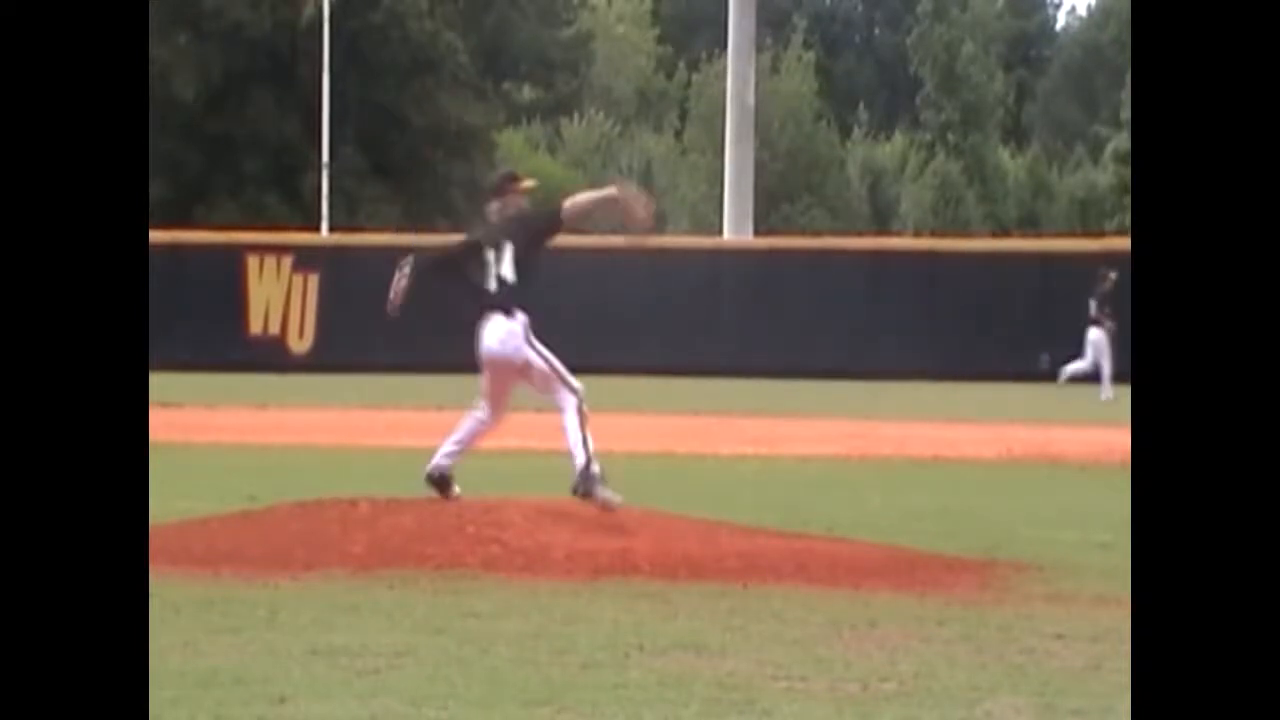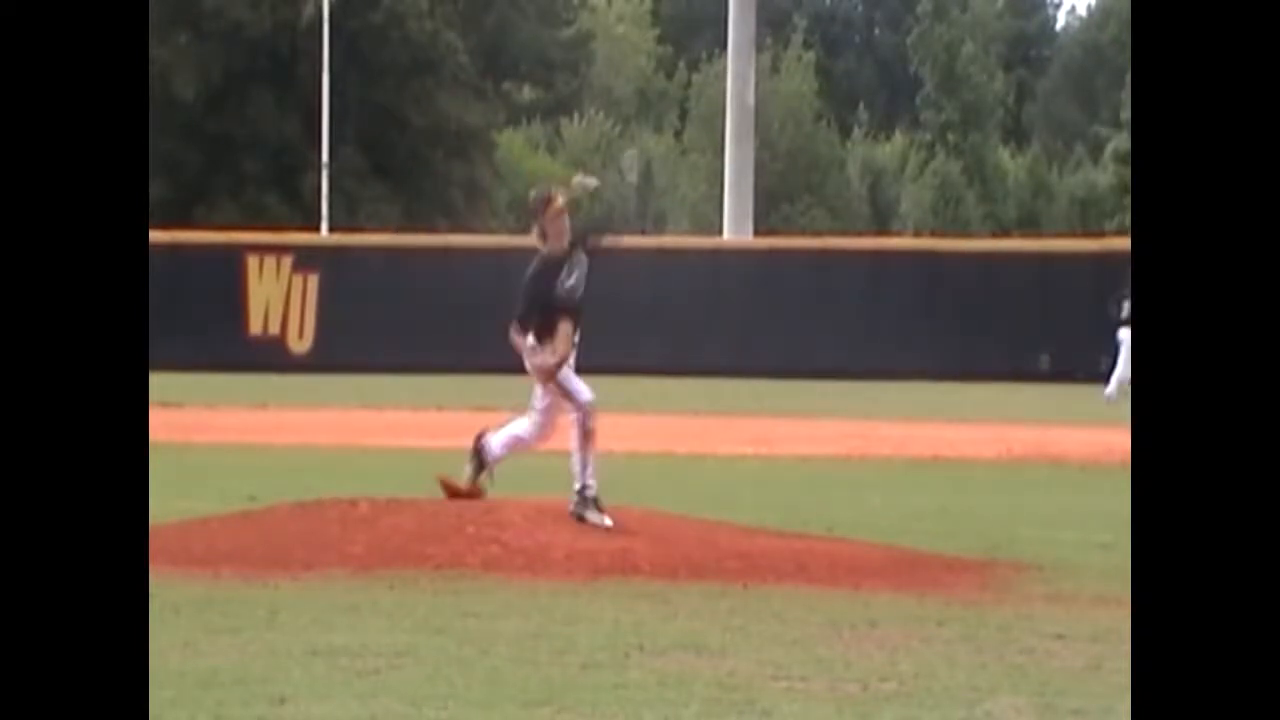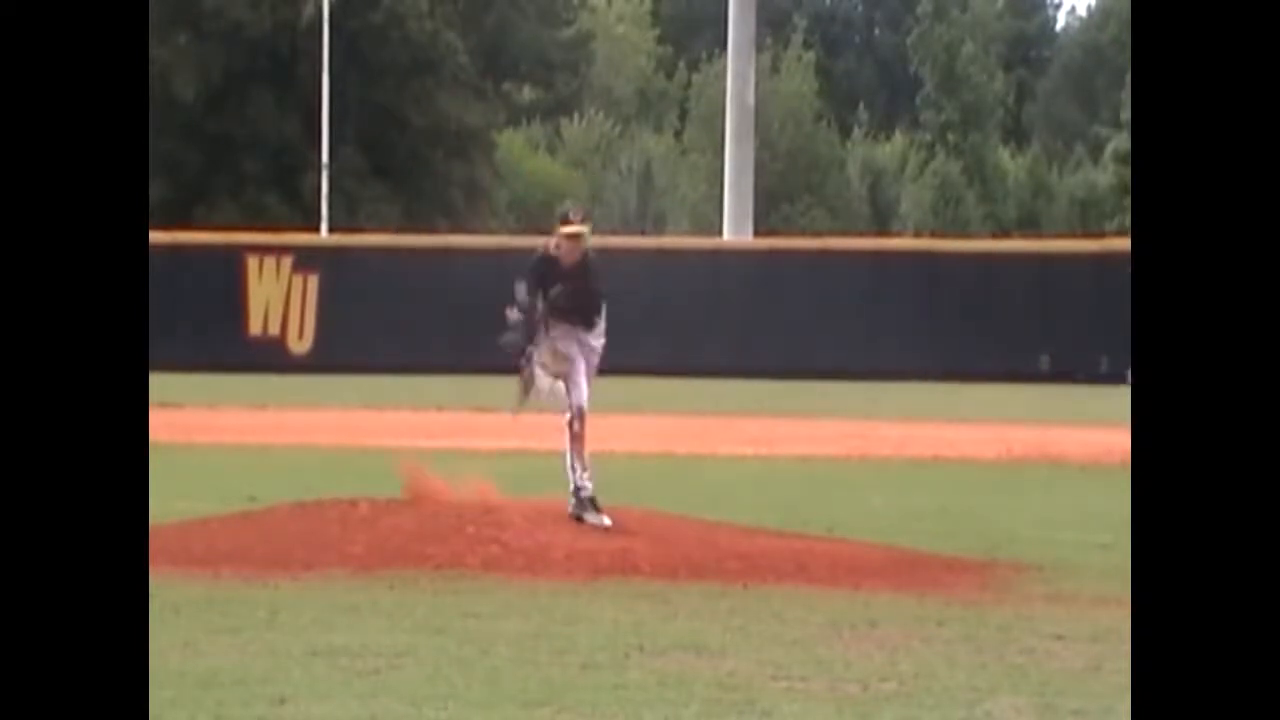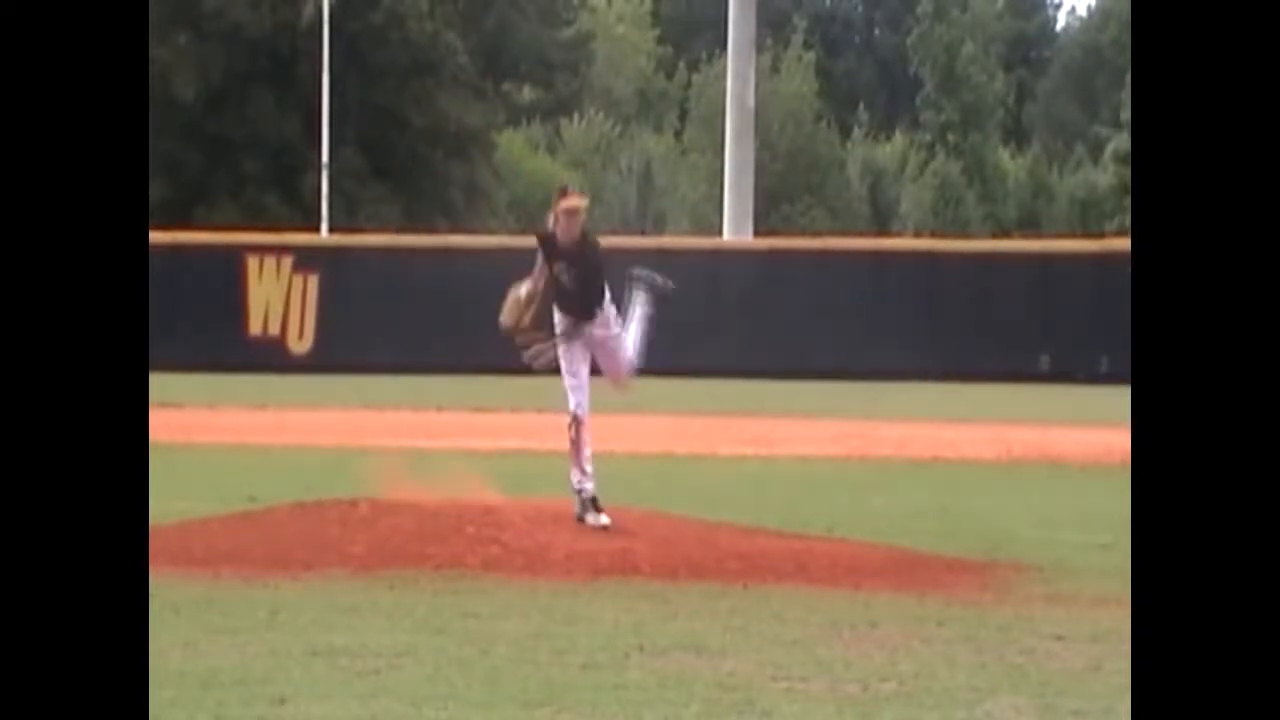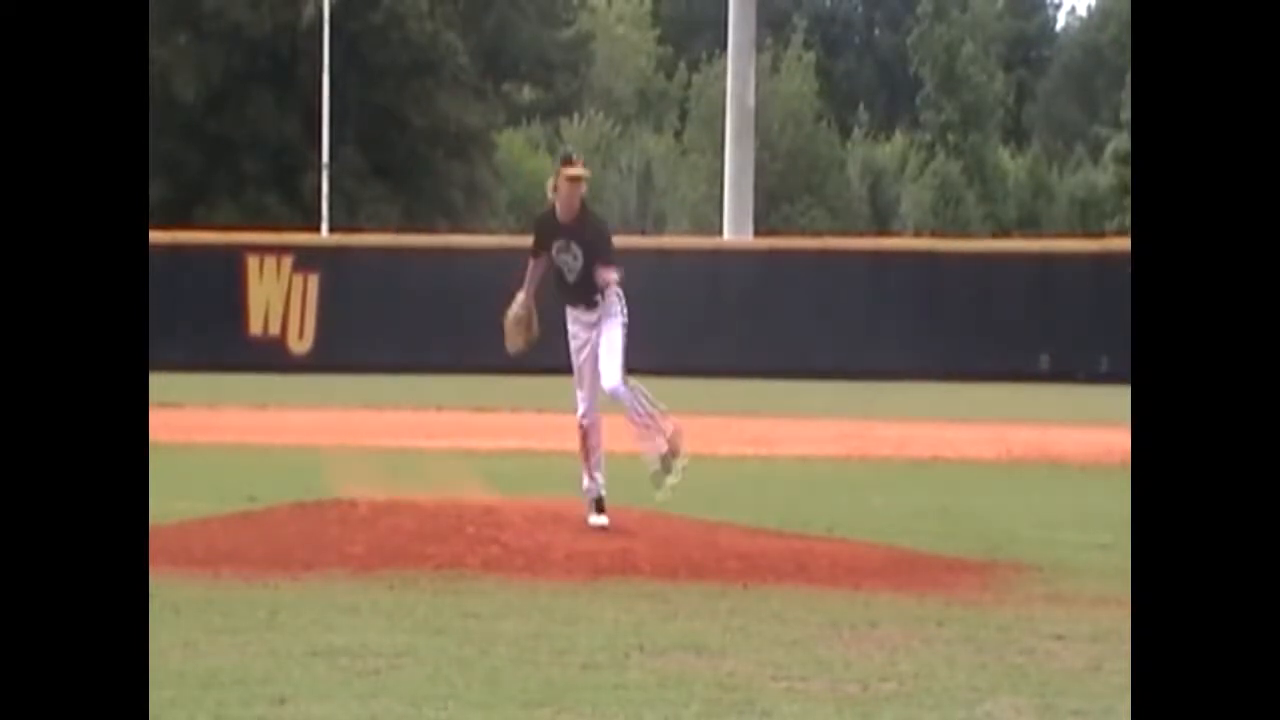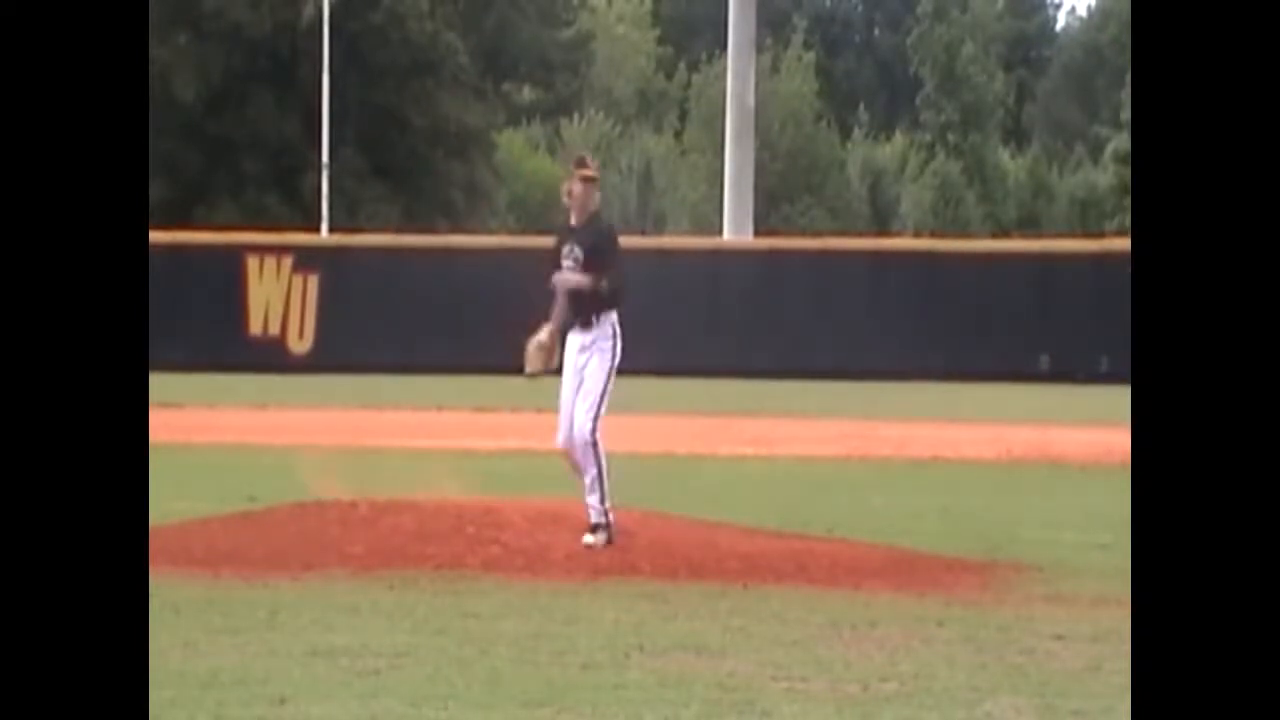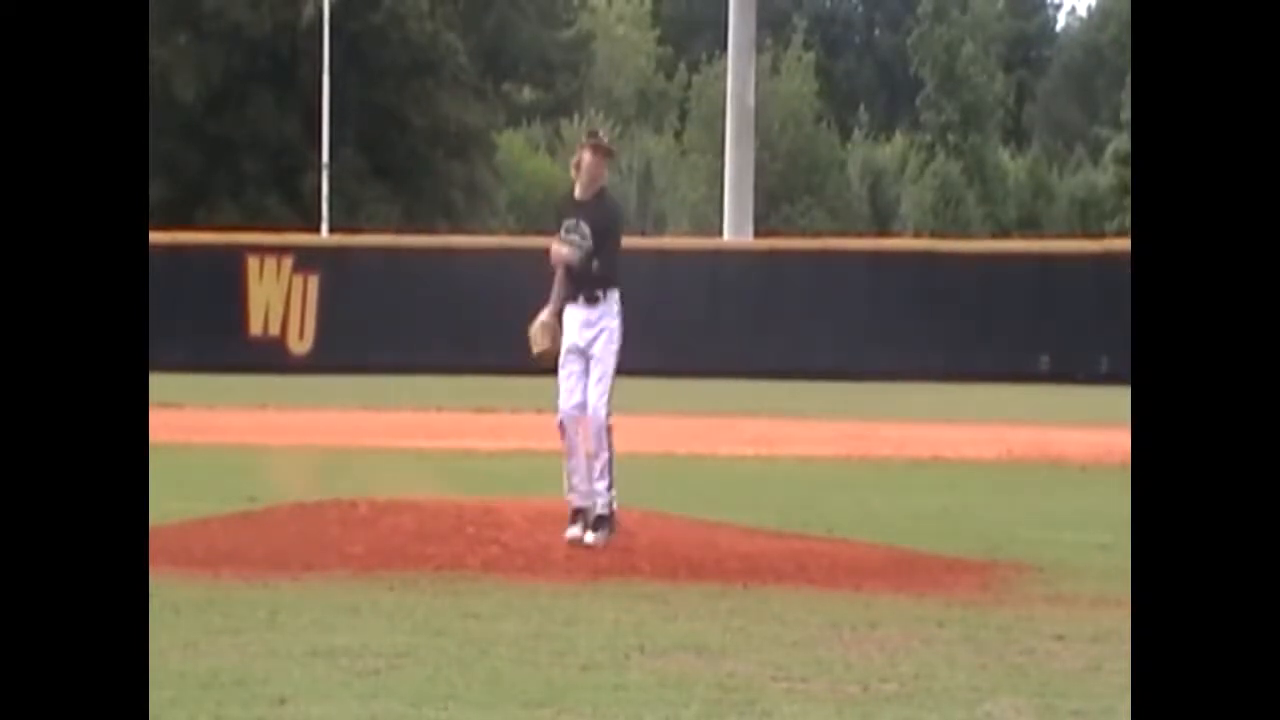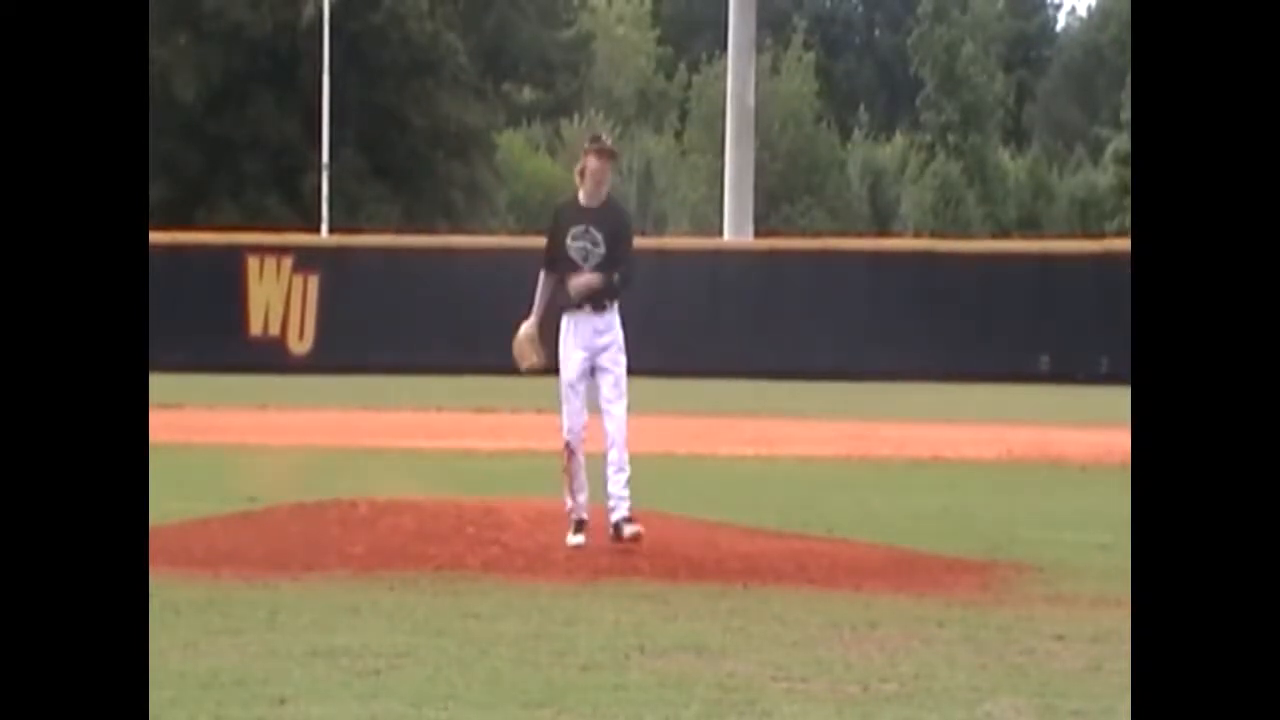
dt=0.2s
person 1, frame 1
left shoulder: (478, 240)
right shoulder: (522, 225)
left elbow: (439, 261)
right elbow: (566, 208)
left wrist: (408, 268)
right wrist: (614, 195)
left hip: (487, 335)
right hip: (512, 333)
left knee: (486, 412)
right knee: (571, 394)
left ankle: (441, 469)
right ankle: (586, 477)
person 1, frame 2
left shoulder: (574, 243)
right shoulder: (540, 273)
right elbow: (517, 330)
right wrist: (536, 360)
left hip: (559, 351)
right hip: (542, 353)
left knee: (541, 427)
right knee: (585, 405)
left ankle: (488, 450)
right ankle: (584, 498)
person 1, frame 3
left shoulder: (589, 270)
right shoulder: (542, 261)
left elbow: (588, 320)
right elbow: (528, 290)
left hip: (587, 331)
right hip: (558, 332)
right knee: (576, 406)
left ankle: (533, 366)
right ankle: (581, 496)
person 1, frame 4
left shoulder: (590, 252)
right shoulder: (547, 237)
left elbow: (584, 306)
left hip: (597, 318)
right hip: (566, 318)
left knee: (624, 371)
right knee: (577, 408)
left ankle: (639, 291)
right ankle: (585, 496)
person 1, frame 5
left shoulder: (594, 224)
right shoulder: (544, 221)
left elbow: (613, 267)
left wrist: (612, 277)
right wrist: (526, 294)
left hip: (606, 310)
right hip: (576, 316)
left knee: (613, 384)
right knee: (587, 413)
left ankle: (665, 439)
right ankle: (594, 496)
person 1, frame 6
left shoulder: (602, 232)
right shoulder: (564, 233)
left elbow: (612, 286)
left wrist: (579, 280)
right wrist: (553, 325)
left hip: (602, 334)
right hip: (575, 335)
left knee: (584, 430)
right knee: (566, 437)
left ankle: (601, 518)
right ankle: (597, 498)
person 1, frame 7
left shoulder: (610, 210)
right shoulder: (565, 206)
left elbow: (607, 265)
left wrist: (572, 257)
right wrist: (552, 304)
left hip: (605, 311)
right hip: (574, 311)
left knee: (598, 410)
right knee: (568, 409)
left ankle: (602, 510)
right ankle: (578, 506)
person 1, frame 8
left shoulder: (618, 217)
right shoulder: (563, 214)
left elbow: (622, 273)
right elbow: (549, 266)
left wrist: (595, 280)
right wrist: (534, 316)
left hip: (609, 322)
right hip: (573, 323)
left knee: (616, 417)
right knee: (572, 425)
left ankle: (620, 513)
right ankle: (577, 515)
